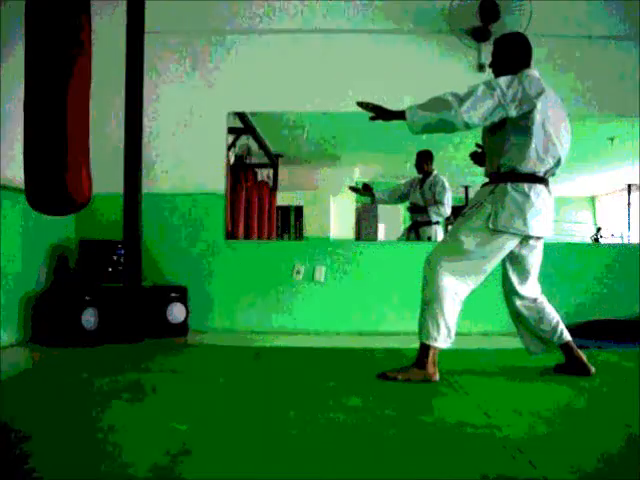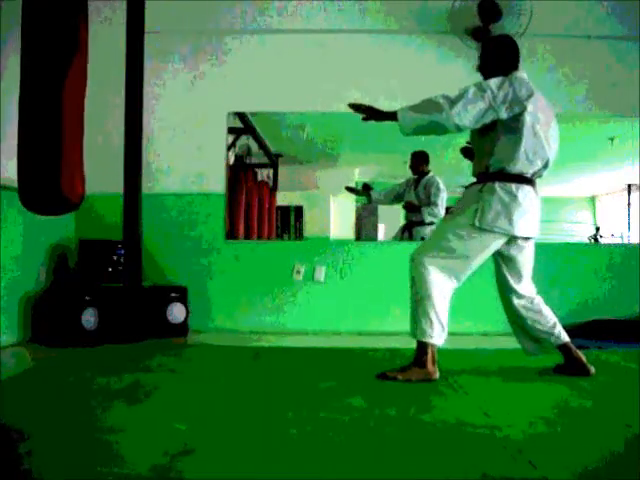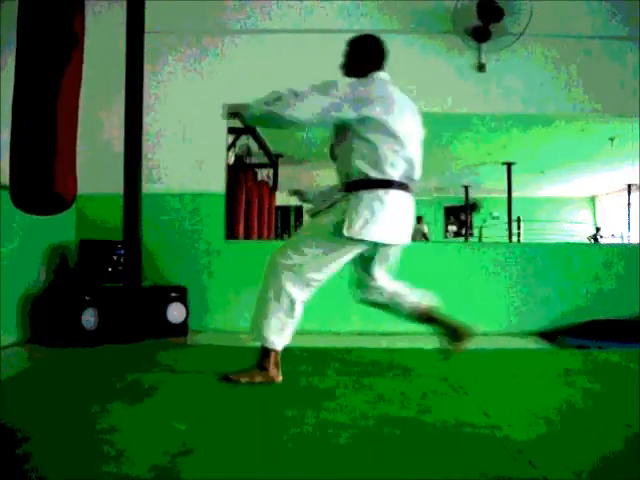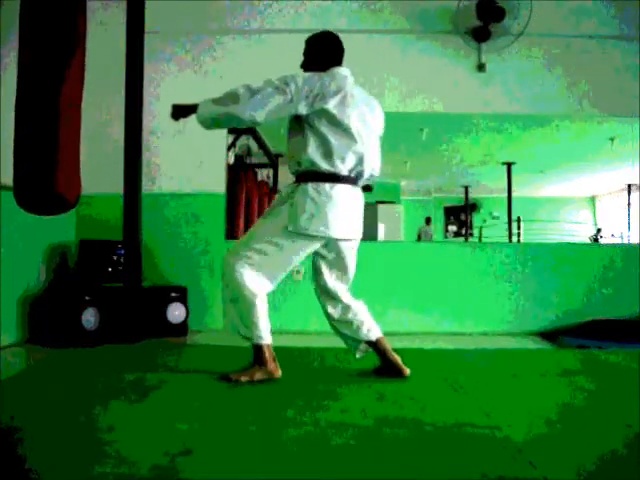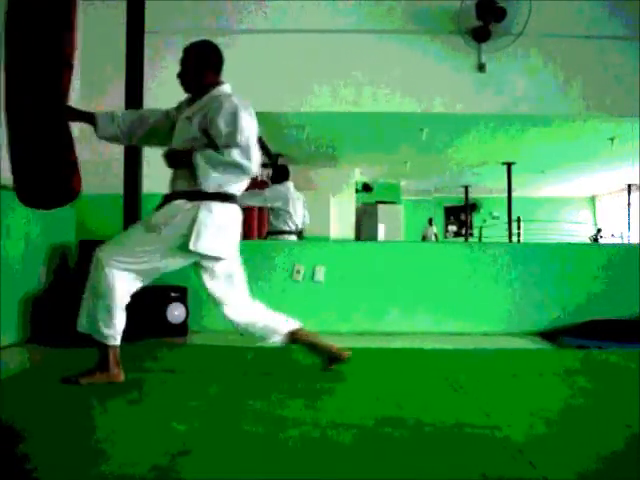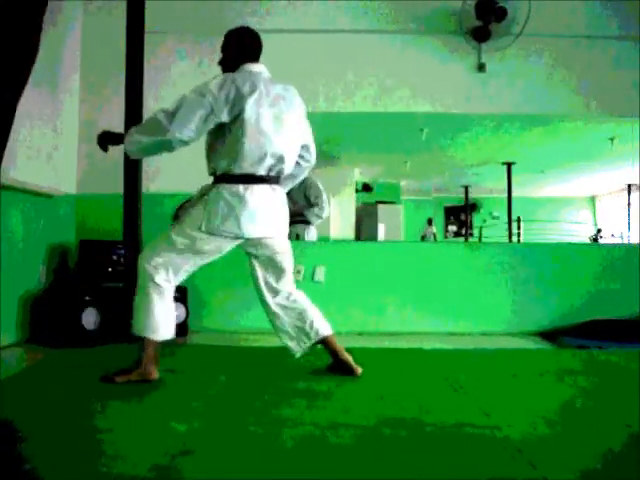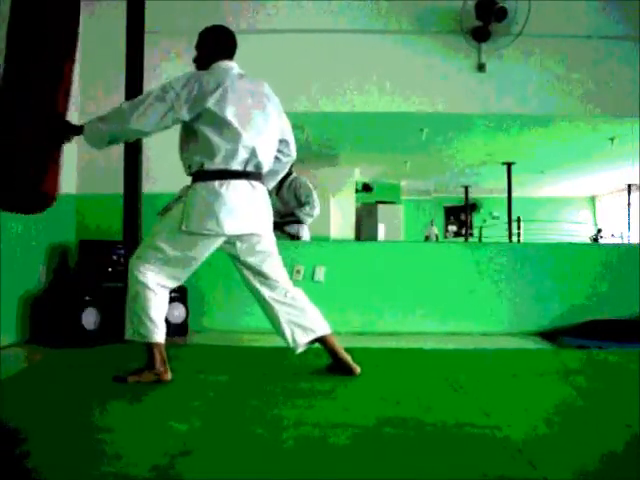
dt=0.5s
person 1, frame 1
left shoulder: (516, 86)
right shoulder: (552, 101)
left elbow: (460, 109)
left wrist: (398, 114)
right wrist: (494, 159)
left hip: (510, 198)
right hip: (537, 201)
left knee: (443, 266)
right knee: (523, 290)
left ankle: (425, 363)
right ankle: (575, 358)
person 1, frame 2
left shoulder: (505, 89)
right shoulder: (537, 102)
left elbow: (450, 110)
left wrist: (388, 115)
left hip: (495, 199)
right hip: (522, 203)
left knee: (428, 264)
right knee: (519, 289)
left ankle: (425, 362)
right ankle: (573, 358)
person 1, frame 3
left shoulder: (355, 92)
right shoulder: (405, 105)
left elbow: (293, 106)
left wrist: (245, 110)
left hip: (365, 206)
right hip: (397, 206)
left knee: (288, 269)
right knee: (373, 285)
left ankle: (268, 366)
right ankle: (448, 325)
person 1, frame 4
left shoulder: (316, 84)
right shoulder: (369, 102)
left elbow: (253, 102)
right elbow: (371, 167)
left wrist: (196, 108)
left hip: (315, 198)
right hip: (348, 202)
left knee: (243, 264)
right knee: (335, 291)
left ankle: (266, 361)
right ankle: (392, 361)
person 1, frame 5
left shoulder: (228, 107)
right shoulder: (193, 107)
left elbow: (244, 160)
right elbow: (145, 125)
left wrist: (190, 160)
right wrist: (87, 117)
left hip: (200, 216)
right hip: (204, 216)
left knee: (110, 262)
right knee: (237, 304)
left ankle: (109, 365)
right ankle: (320, 346)
person 1, frame 6
left shoulder: (229, 85)
right shoulder: (289, 95)
left elbow: (175, 125)
right elbow: (306, 156)
left wrist: (123, 138)
left hip: (231, 201)
right hip: (271, 204)
left knee: (157, 263)
right knee: (280, 288)
left ankle: (145, 363)
right ankle: (343, 359)
person 1, frame 7
left shoulder: (198, 84)
right shoulder: (264, 91)
left elbow: (139, 116)
right elbow: (286, 151)
left wrist: (82, 129)
left hip: (210, 198)
right hip: (253, 201)
left knee: (147, 268)
right knee: (274, 283)
left ankle: (157, 365)
right ankle: (340, 357)
